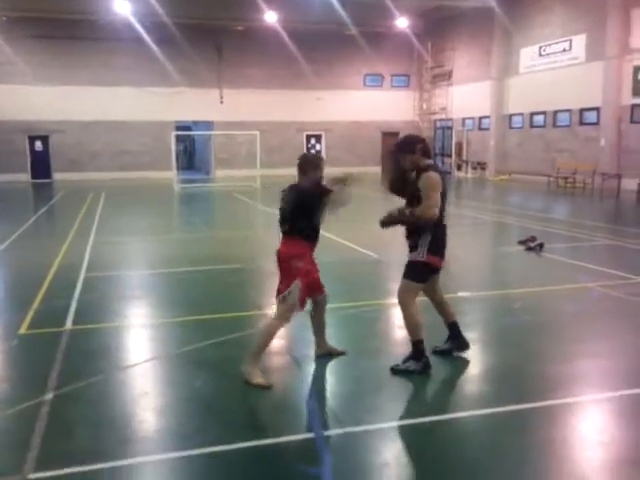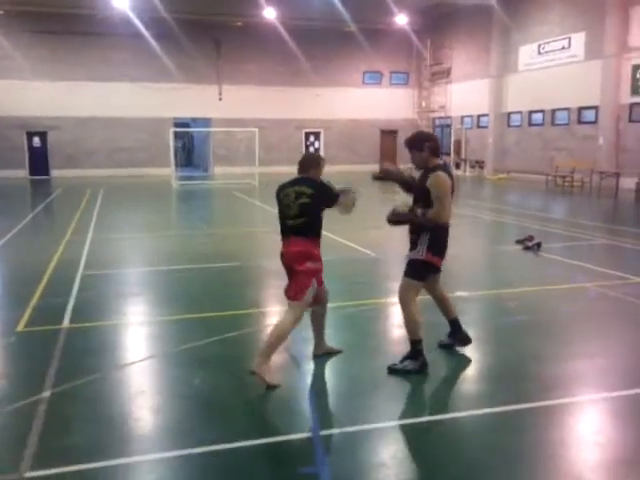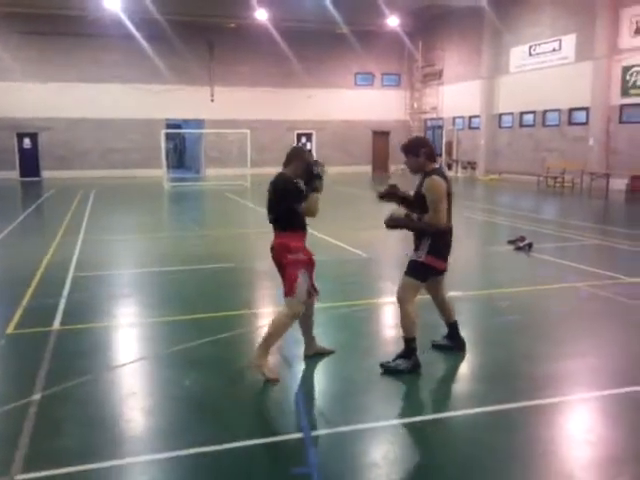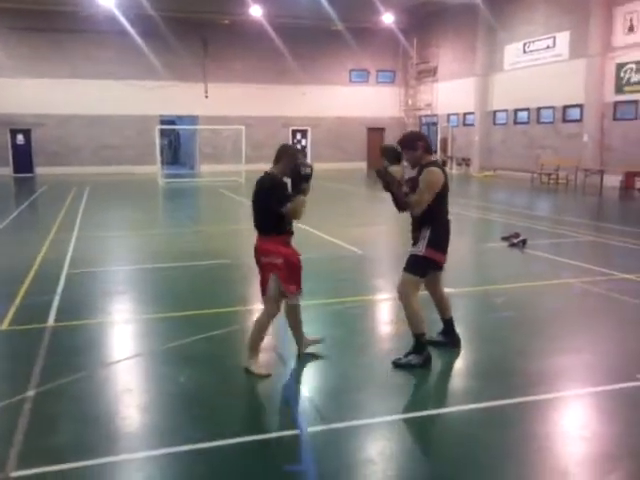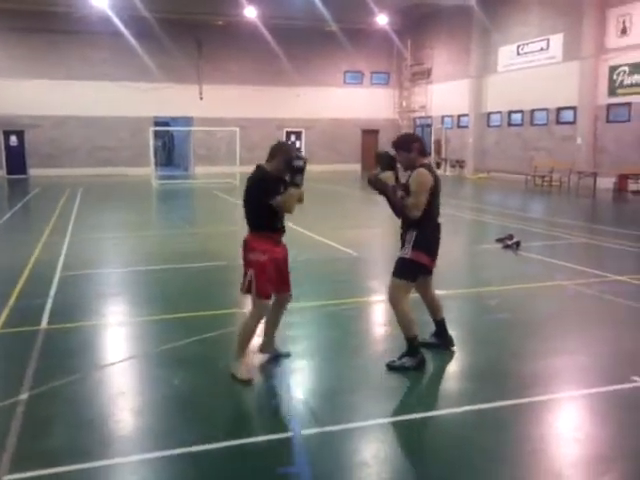
dt=0.2s
person 1, frame 1
left shoulder: (430, 176)
right shoulder: (421, 174)
left elbow: (429, 213)
right elbow: (397, 189)
left wrist: (399, 216)
right wrist: (398, 167)
left hip: (427, 243)
right hip: (431, 242)
left knee: (405, 297)
right knee: (432, 291)
left ankle: (419, 357)
right ankle: (456, 338)
person 1, frame 2
left shoulder: (439, 177)
right shoulder: (429, 172)
left elbow: (442, 216)
right elbow: (416, 189)
left wrist: (407, 215)
right wrist: (396, 176)
left hip: (429, 242)
right hip: (426, 240)
left knee: (406, 295)
right knee: (434, 288)
left ankle: (417, 357)
right ankle: (458, 333)
person 1, frame 3
left shoulder: (434, 181)
right shoulder: (429, 177)
left elbow: (438, 221)
right elbow: (421, 207)
left wrist: (404, 220)
right wrist: (399, 197)
left hip: (432, 245)
right hip: (432, 244)
left knee: (405, 295)
right knee: (436, 291)
left ankle: (409, 356)
right ankle: (455, 338)
person 1, frame 4
left shoulder: (432, 172)
right shoulder: (423, 170)
left elbow: (414, 207)
right elbow: (409, 202)
left wrist: (393, 182)
right wrist: (395, 179)
left hip: (431, 237)
right hip: (430, 236)
left knee: (406, 291)
right knee: (434, 286)
left ankle: (420, 351)
right ankle: (450, 334)
person 1, frame 5
left shoulder: (421, 174)
right shoulder: (419, 173)
left elbow: (413, 211)
right elbow: (402, 210)
left wrist: (388, 189)
right wrist: (389, 186)
left hip: (419, 240)
right hip: (424, 239)
left knee: (396, 295)
right knee: (424, 289)
left ankle: (414, 354)
right ankle: (442, 335)
person 2, frame 1
left shoulder: (294, 192)
right shoulder: (307, 193)
right elbow: (338, 201)
left wrist: (335, 184)
right wrist: (338, 186)
left hip: (301, 255)
right hip: (296, 257)
left knee: (320, 298)
right knee: (283, 313)
left ankle: (321, 345)
right ankle: (251, 365)
person 2, frame 2
left shoulder: (282, 189)
right shoulder: (317, 187)
right elbow: (346, 206)
right wrist: (348, 195)
left hip: (289, 249)
right hip: (306, 252)
left knee: (321, 296)
right knee: (295, 312)
left ankle: (320, 345)
right ankle: (262, 362)
person 2, frame 3
left shoulder: (281, 182)
right shoulder: (286, 184)
left elbow: (299, 207)
right elbow: (310, 211)
left wrist: (312, 185)
right wrist: (315, 183)
left hip: (289, 244)
right hip: (290, 246)
left knee: (309, 295)
right knee: (295, 307)
left ankle: (310, 345)
right ankle: (261, 355)
person 2, frame 4
left shoulder: (276, 182)
right shoulder: (269, 184)
left elbow: (291, 208)
right elbow: (296, 213)
left wrist: (300, 185)
right wrist: (303, 184)
left hip: (282, 245)
right hip: (271, 248)
left knee: (292, 297)
right knee: (272, 308)
left ankle: (301, 340)
right ankle: (252, 358)
person 2, frame 5
left shoulder: (275, 178)
right shoulder: (261, 178)
left elbow: (298, 199)
right elbow: (288, 206)
left wrist: (295, 177)
right wrist: (296, 176)
left hip: (275, 243)
right hip: (260, 247)
left knee: (283, 297)
right knee: (260, 309)
left ankle: (268, 344)
right ankle: (239, 360)
